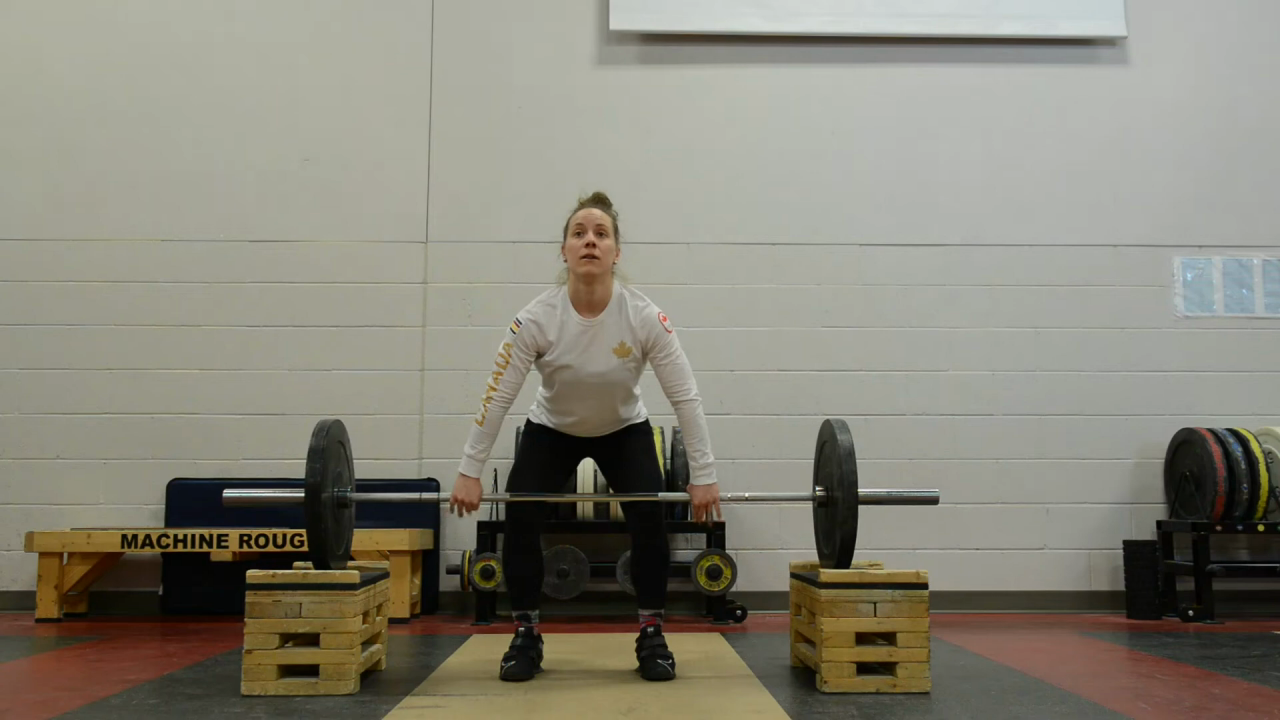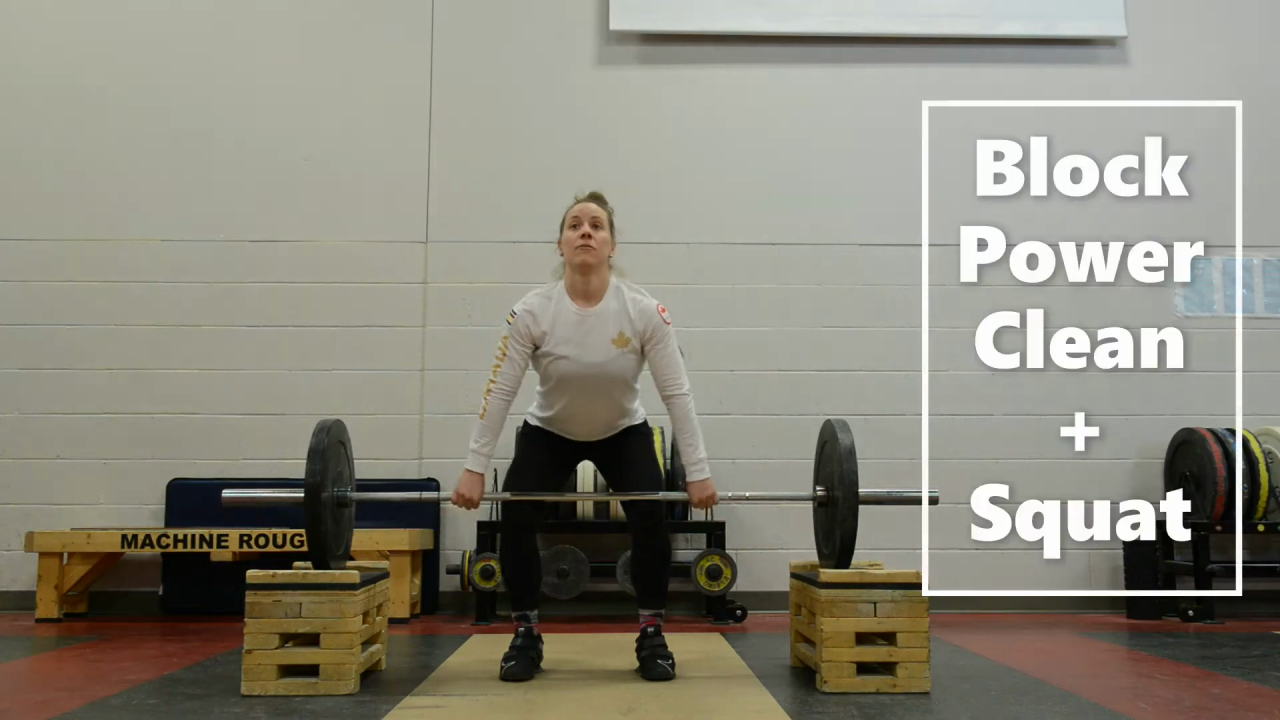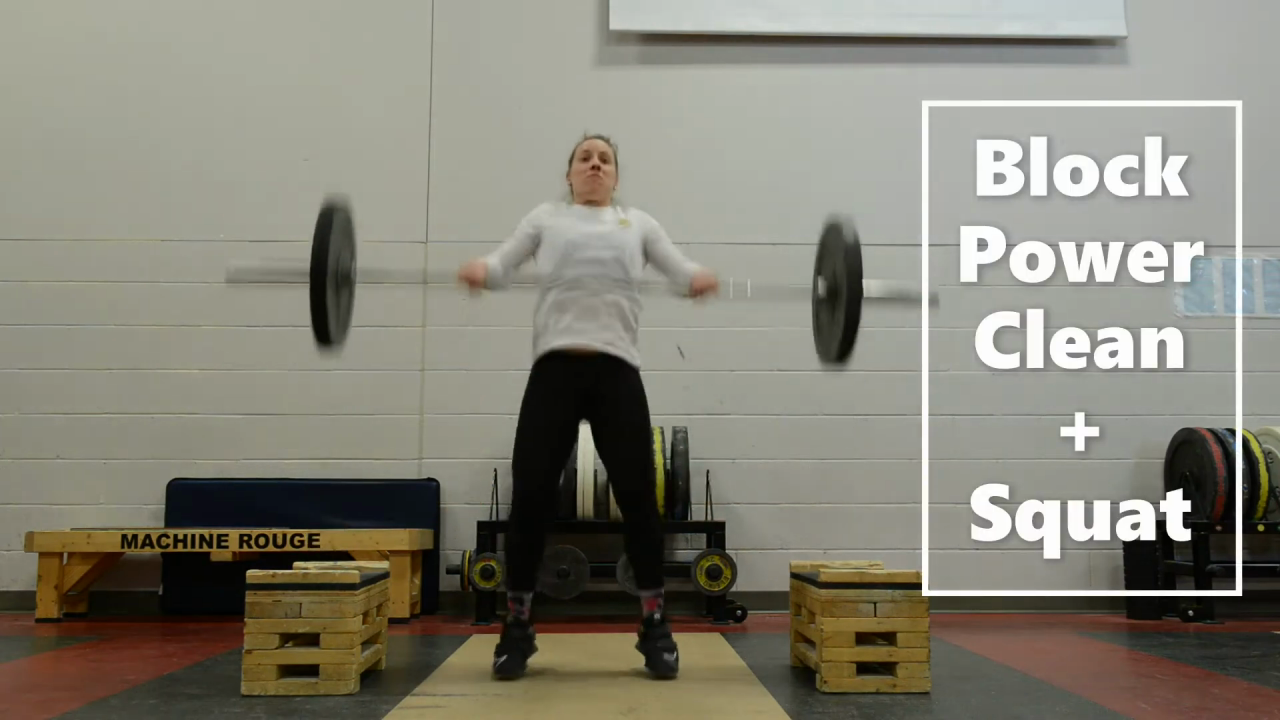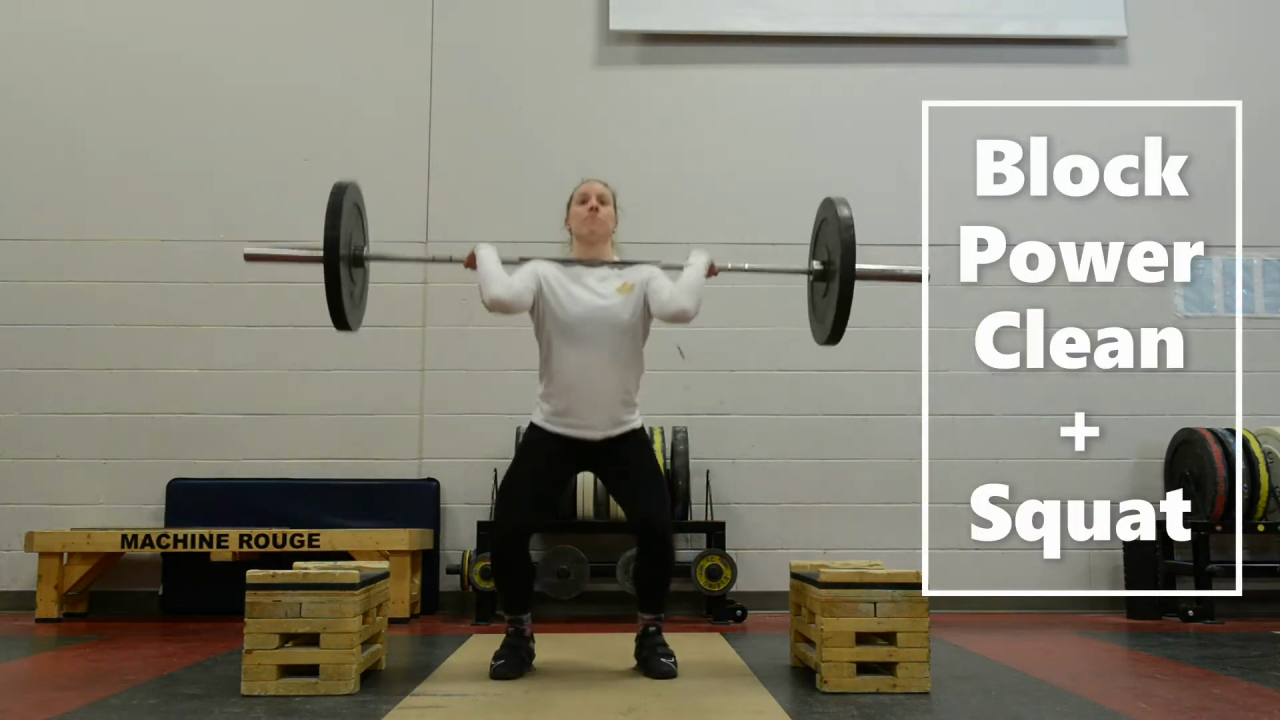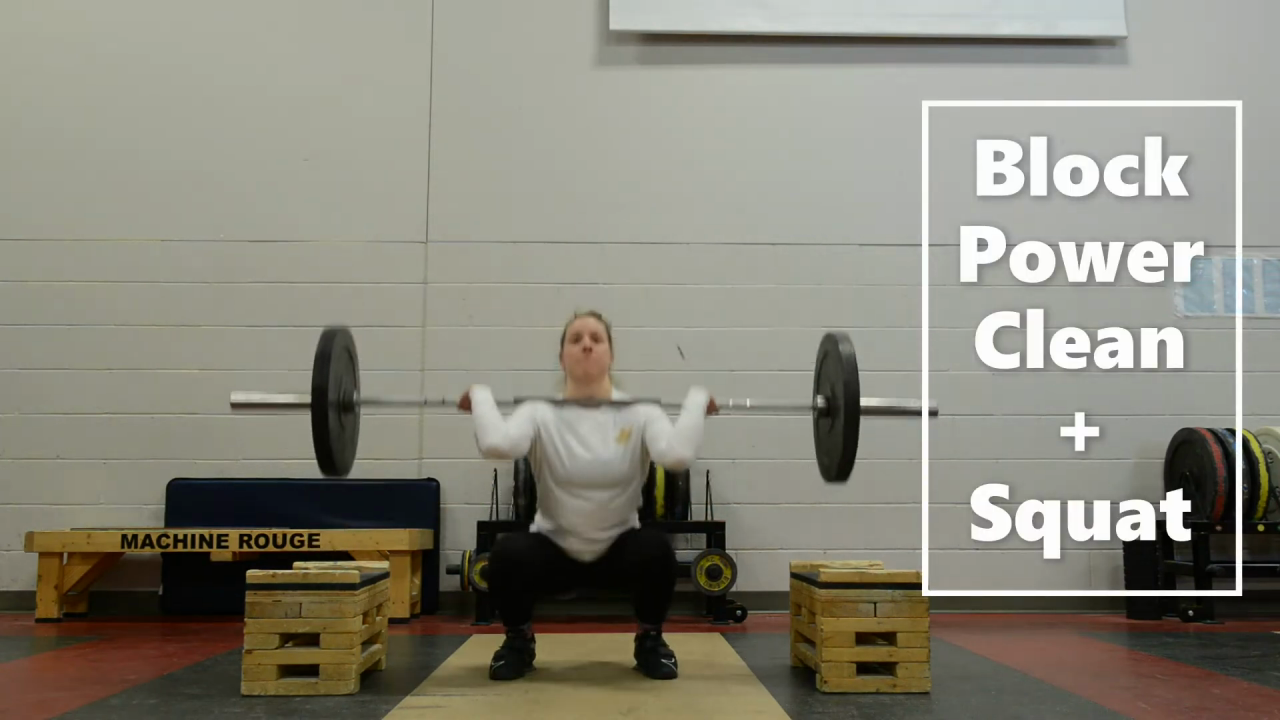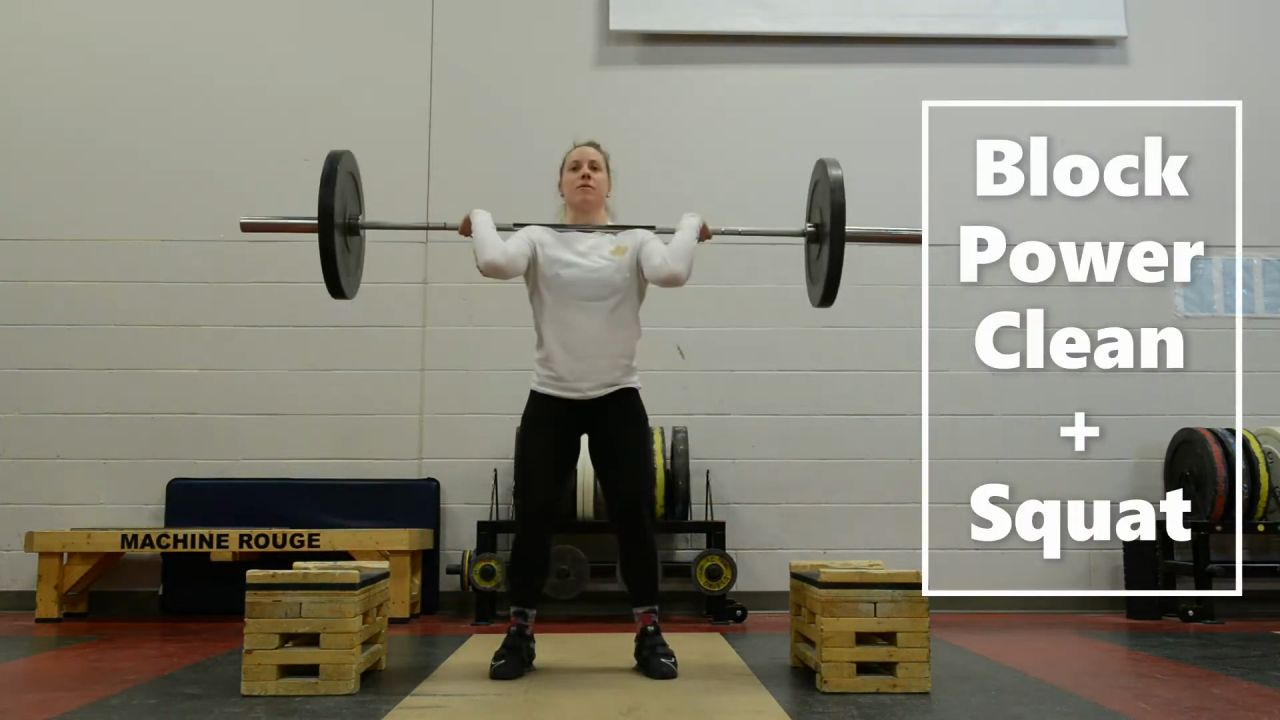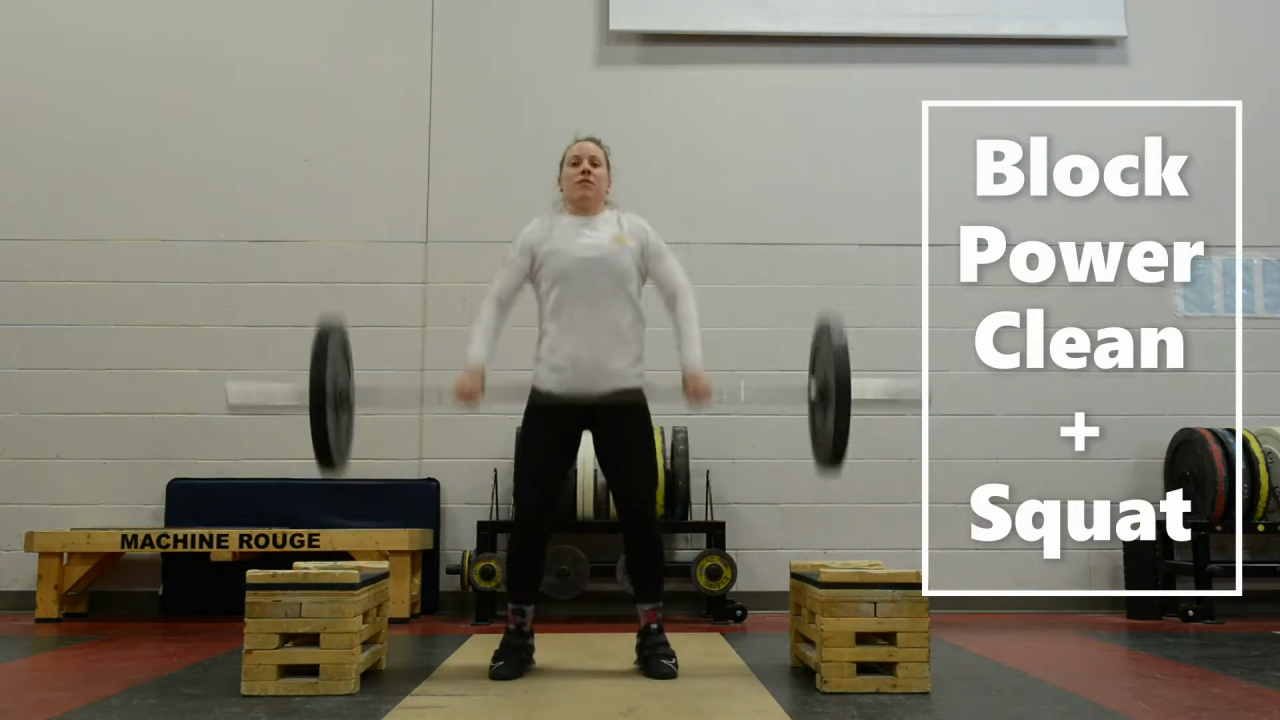
dt=0.7s
person 1, frame 1
left shoulder: (645, 317)
right shoulder: (536, 318)
left elbow: (685, 396)
right elbow: (496, 396)
left wrist: (704, 476)
right wrist: (469, 472)
left hip: (624, 431)
right hip: (551, 431)
left knee: (648, 518)
right knee: (521, 517)
left ankle: (651, 636)
right ankle: (526, 637)
person 1, frame 2
left shoulder: (644, 310)
right shoulder: (532, 310)
left elbow: (676, 392)
right elbow: (500, 390)
left wrist: (698, 472)
right wrist: (474, 467)
left hip: (623, 432)
right hip: (548, 432)
left knee: (650, 518)
right knee: (516, 519)
left ankle: (651, 636)
right ankle: (526, 637)
person 1, frame 3
left shoulder: (637, 223)
right shoulder: (546, 217)
left elbow: (681, 272)
right elbow: (501, 266)
left wrist: (699, 278)
right wrist: (480, 271)
left hip: (617, 373)
right hip: (555, 371)
left knee: (637, 499)
right knee: (532, 498)
left ankle: (654, 623)
right ankle: (518, 625)
person 1, frame 4
left shoulder: (642, 276)
right shoulder: (543, 274)
left elbow: (680, 307)
right elbow: (500, 298)
left wrist: (698, 263)
right wrist: (484, 254)
left hip: (622, 433)
right hip: (552, 431)
left knee: (655, 527)
right knee: (509, 528)
left ankle: (650, 635)
right ankle: (518, 636)
person 1, frame 5
left shoulder: (639, 415)
right shoulder: (540, 415)
left elbow: (678, 455)
right elbow: (496, 445)
left wrist: (695, 401)
right wrist: (481, 397)
left hip: (618, 548)
right hip: (554, 549)
left knee: (656, 553)
right knee: (507, 556)
left ankle: (649, 638)
right ankle: (519, 639)
person 1, frame 6
left shoulder: (634, 240)
right shoulder: (538, 239)
left elbow: (672, 272)
right elbow: (495, 263)
left wrist: (689, 226)
right wrist: (481, 220)
left hip: (617, 400)
right hip: (550, 400)
left knee: (634, 517)
right knee: (533, 518)
left ankle: (649, 635)
right ankle: (519, 635)
person 1, frame 7
left shoulder: (634, 230)
right shoulder: (540, 232)
left elbow: (678, 294)
right elbow: (496, 302)
left wrist: (692, 364)
right wrist: (475, 364)
left hip: (622, 396)
right hip: (552, 396)
left knee: (639, 515)
right knee: (530, 516)
left ankle: (651, 633)
right ankle: (518, 635)
